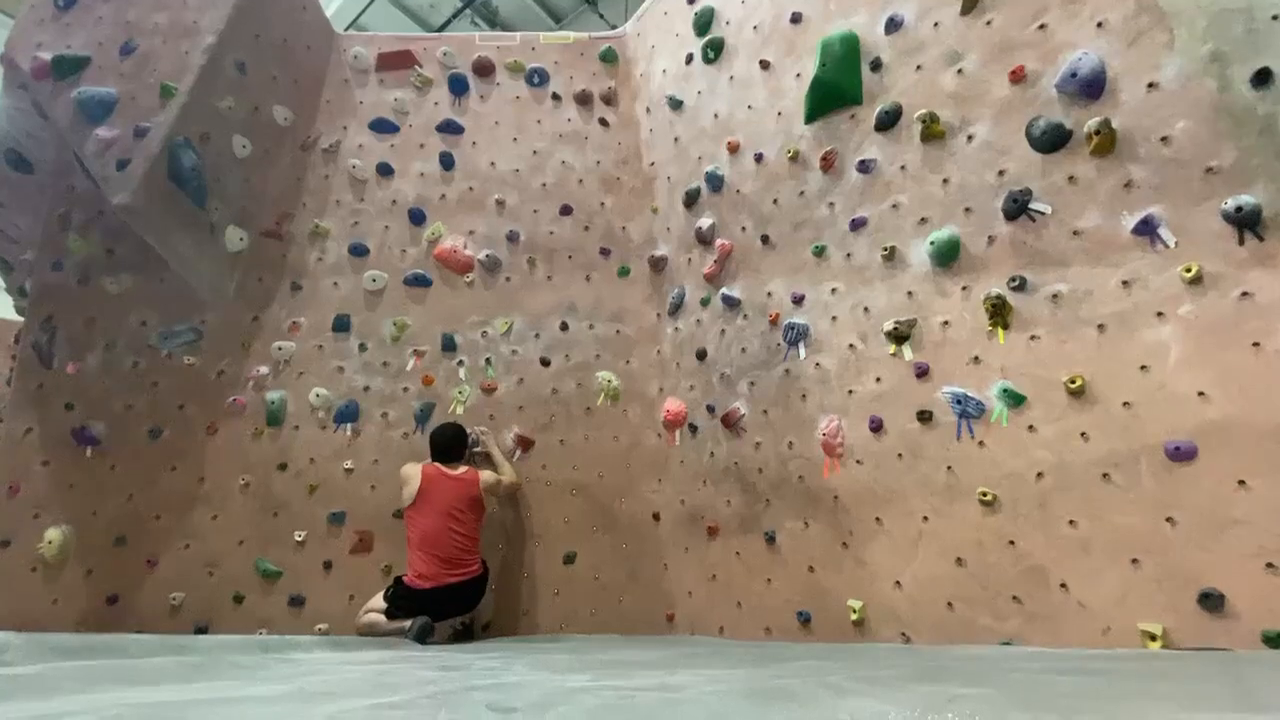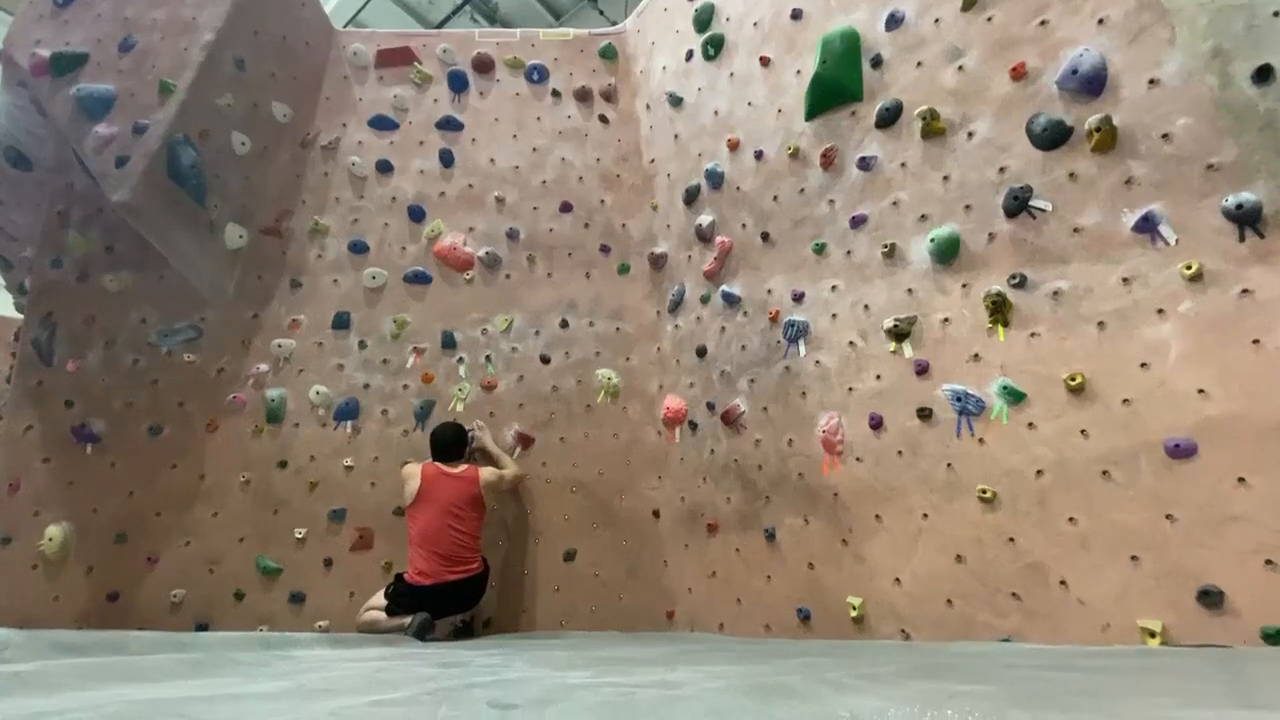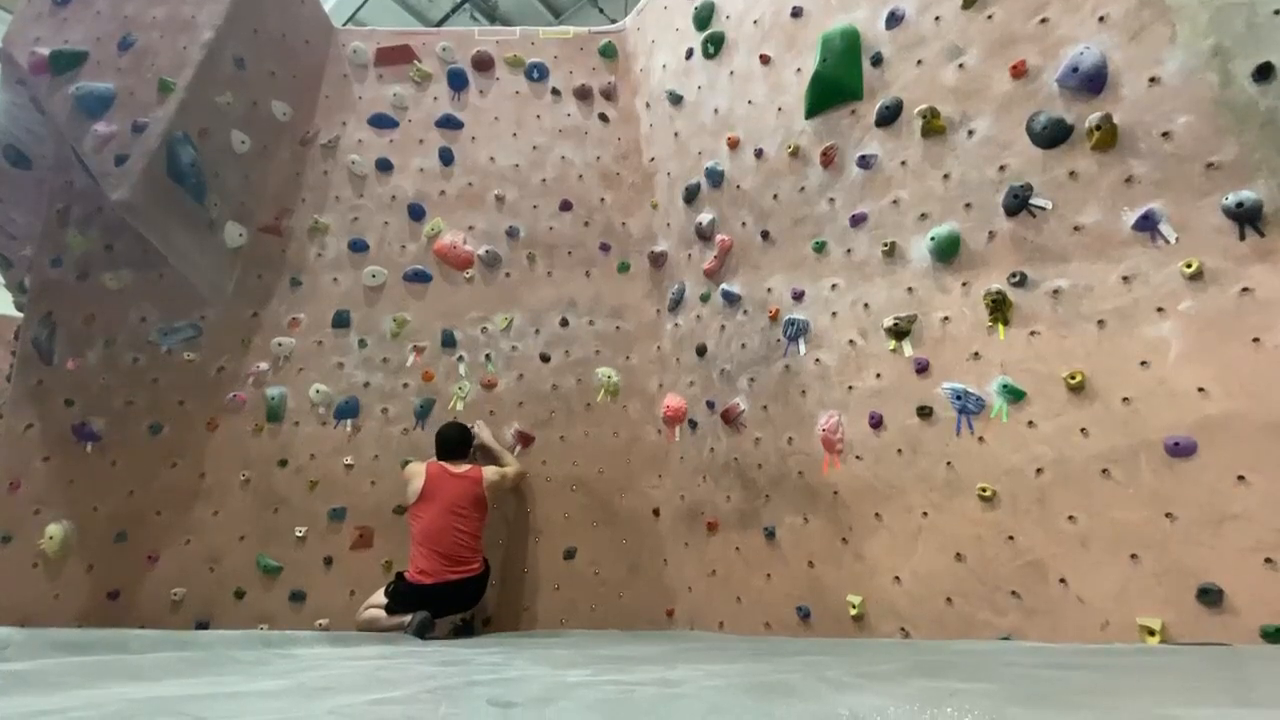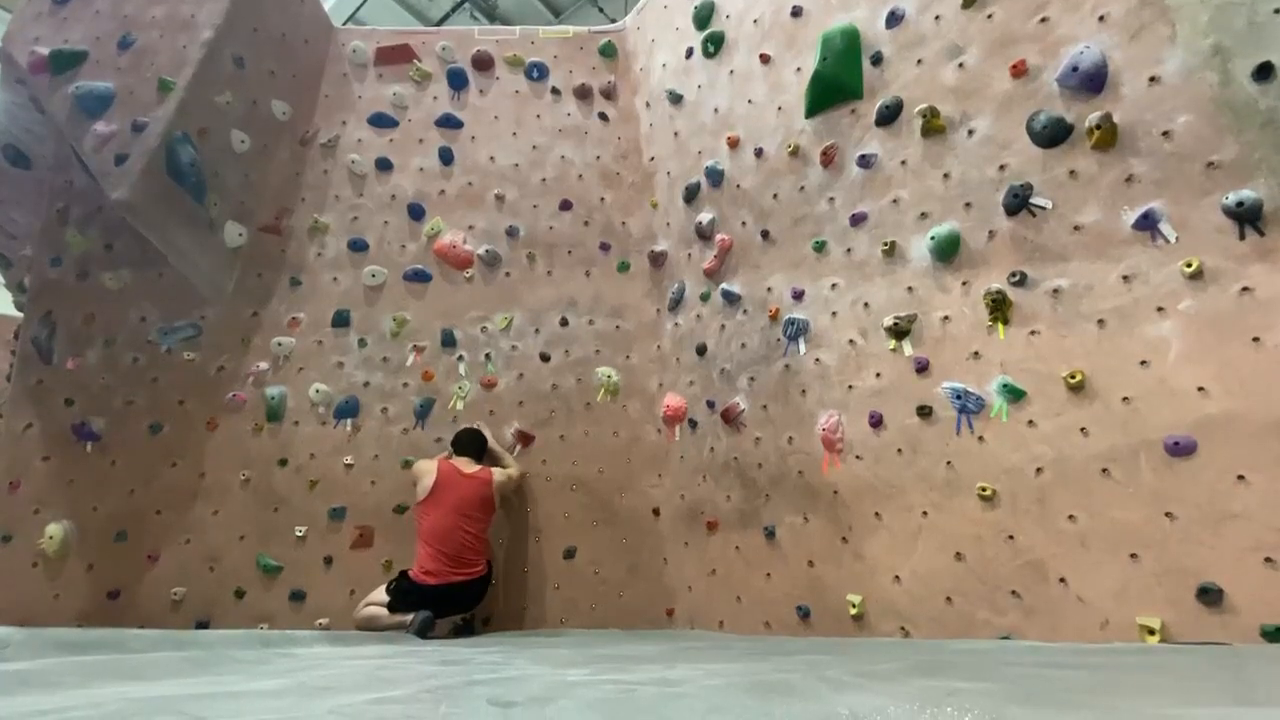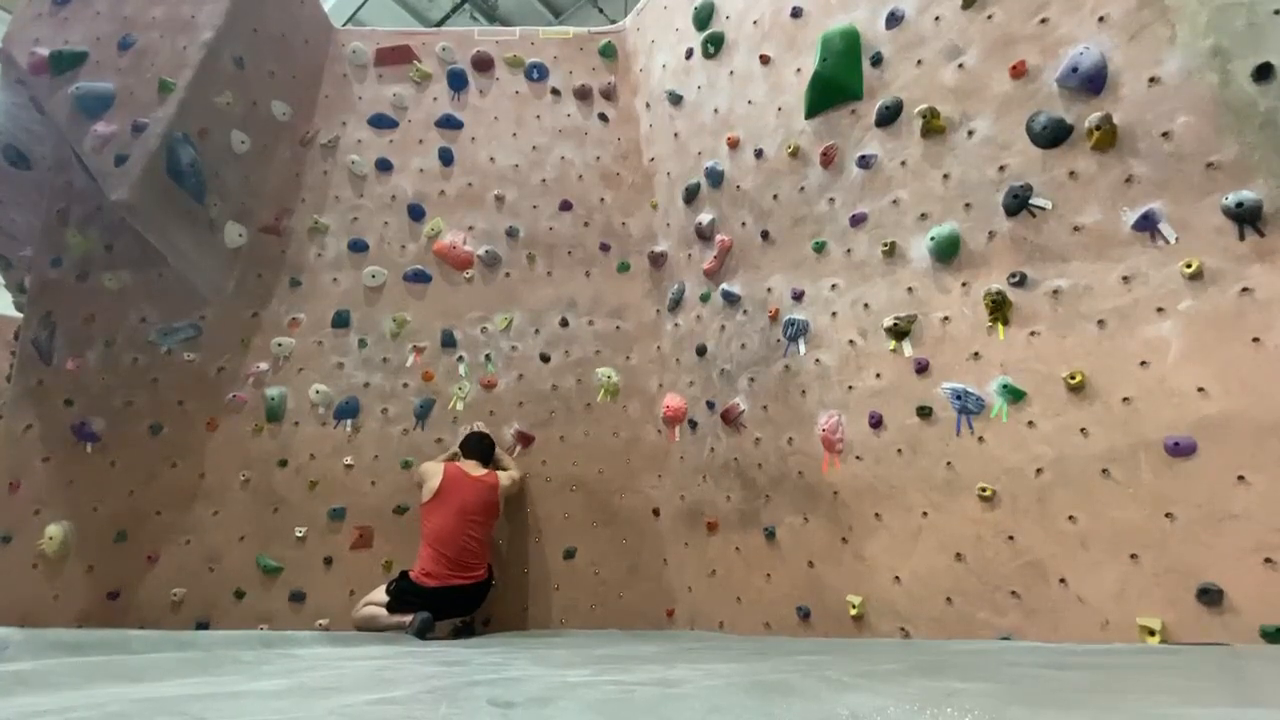
dt=0.5s
person 1, frame 1
left shoulder: (411, 474)
right shoulder: (482, 480)
right elbow: (513, 482)
left wrist: (443, 450)
right wrist: (492, 448)
left hip: (424, 592)
right hip: (471, 589)
left knee: (363, 621)
left ankle: (411, 625)
right ankle: (462, 621)
person 1, frame 2
left shoulder: (411, 474)
right shoulder: (483, 478)
right elbow: (515, 473)
left wrist: (448, 447)
right wrist: (488, 444)
left hip: (423, 590)
right hip: (471, 587)
left knee: (364, 619)
left ankle: (410, 621)
right ankle: (461, 621)
person 1, frame 3
left shoulder: (415, 472)
right shoulder: (485, 477)
right elbow: (517, 470)
left wrist: (451, 447)
right wrist: (488, 441)
left hip: (424, 588)
right hip: (471, 588)
left knee: (364, 617)
left ankle: (410, 620)
person 1, frame 4
left shoulder: (426, 470)
right shoulder: (494, 479)
right elbow: (515, 471)
left wrist: (454, 450)
right wrist: (489, 442)
left hip: (427, 587)
right hip: (473, 589)
left knee: (362, 615)
left ankle: (412, 619)
person 1, frame 5
left shoulder: (433, 472)
right shoulder: (500, 483)
right elbow: (515, 472)
left wrist: (455, 449)
right wrist: (488, 444)
left hip: (428, 589)
right hip: (474, 593)
left knee: (360, 615)
left ankle: (410, 620)
right ankle: (461, 621)
